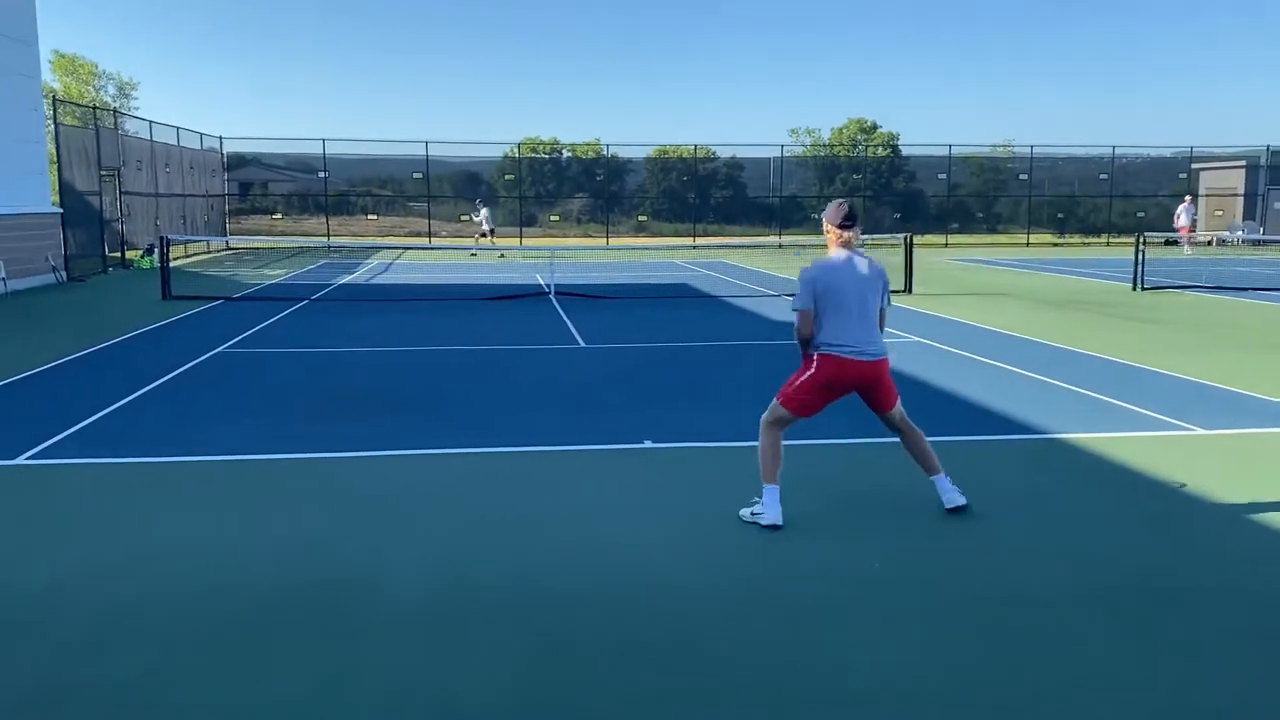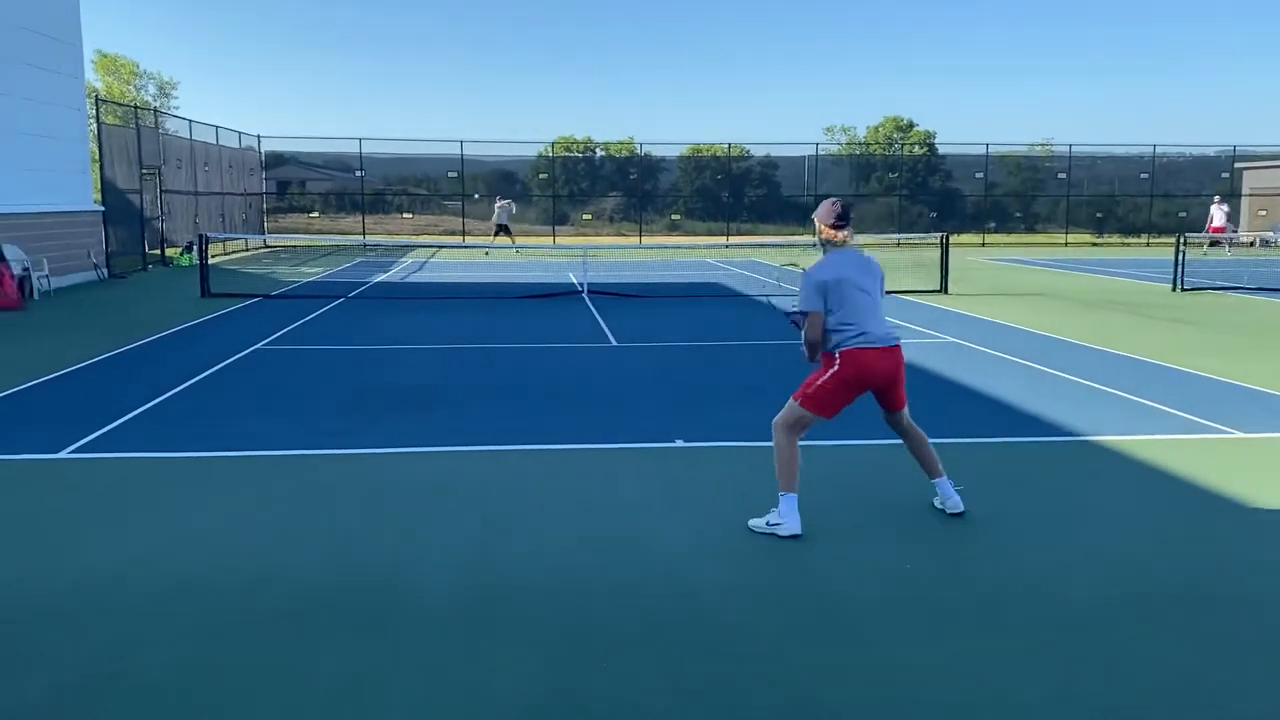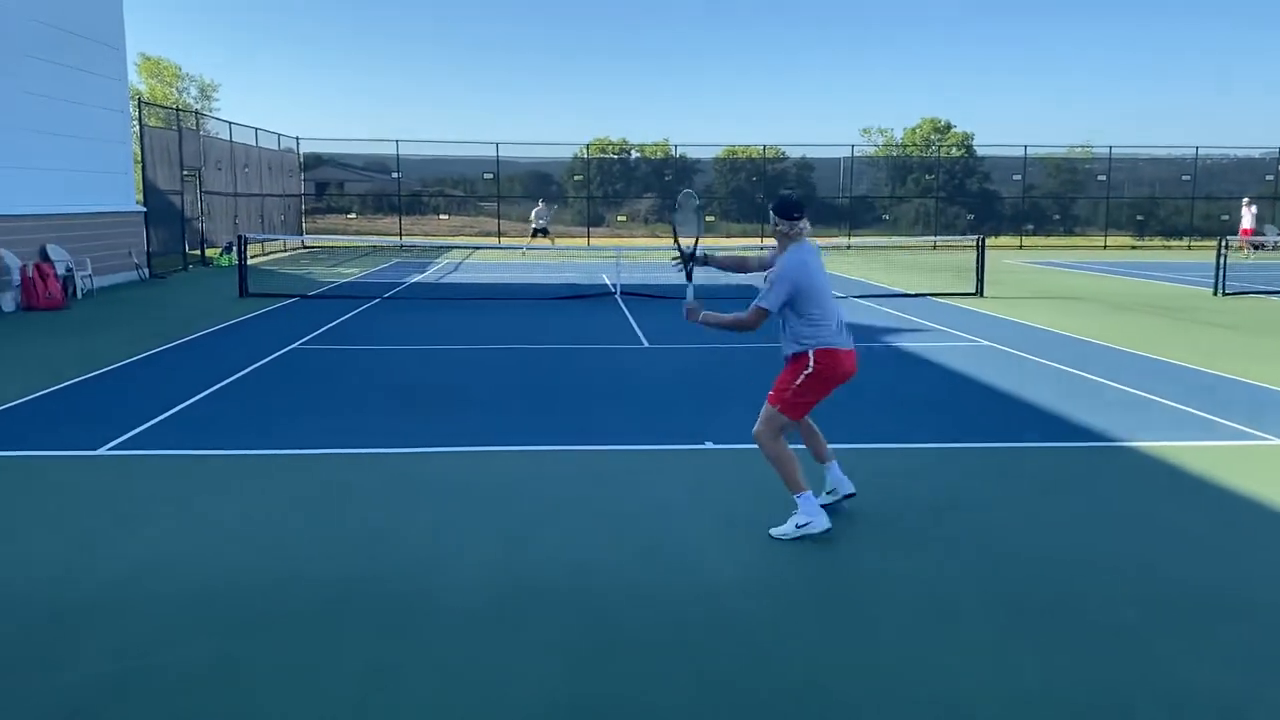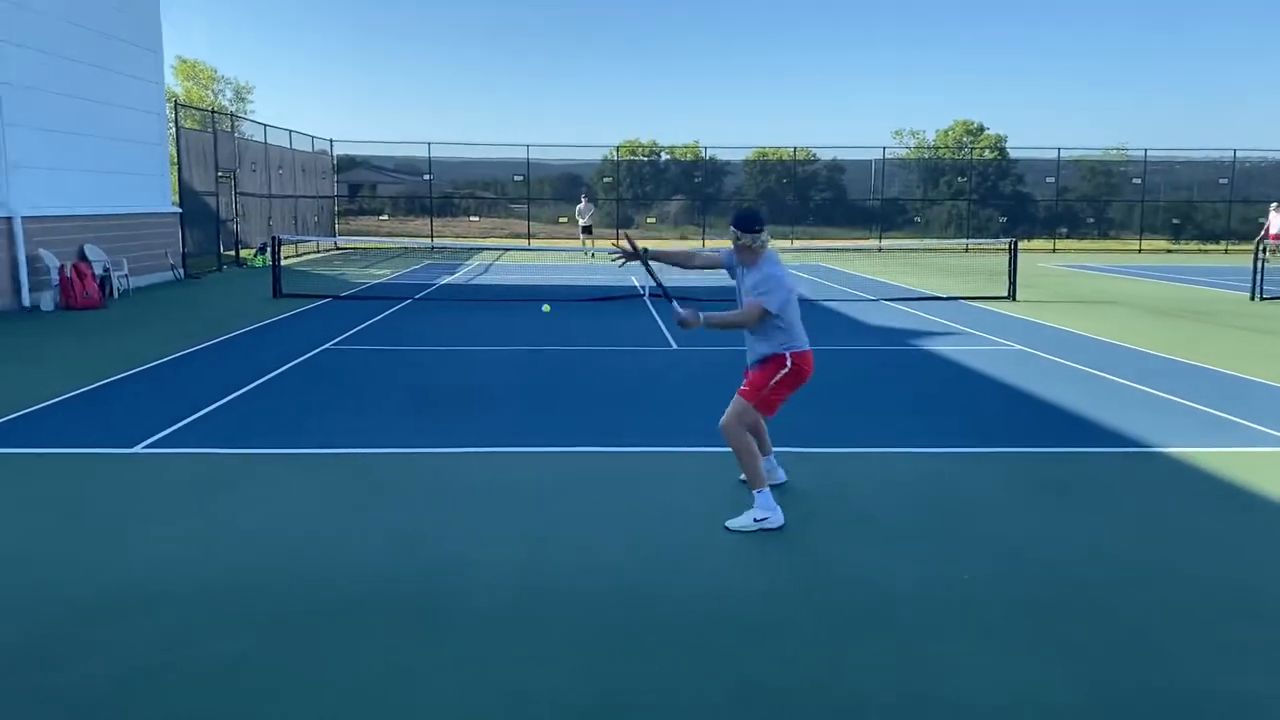
dt=0.4s
person 1, frame 1
left shoulder: (814, 271)
right shoulder: (876, 269)
left elbow: (804, 330)
left wrist: (807, 353)
left hip: (830, 364)
right hip: (873, 362)
left knee: (771, 423)
right knee: (903, 426)
left ankle: (769, 506)
right ankle: (948, 492)
person 1, frame 2
left shoulder: (817, 273)
right shoulder: (871, 264)
left elbow: (815, 338)
left wrist: (811, 353)
right wrist: (808, 316)
left hip: (853, 359)
right hip: (889, 355)
left knee: (785, 427)
right knee: (904, 426)
left ankle: (786, 515)
right ankle: (948, 495)
person 1, frame 3
left shoulder: (788, 269)
right shoulder: (805, 250)
left elbow: (750, 321)
right elbow: (753, 263)
left wrist: (701, 318)
right wrist: (704, 259)
left hip: (821, 358)
right hip: (837, 355)
left knee: (766, 434)
right knee: (794, 417)
left ankle: (810, 514)
right ankle: (838, 481)
person 1, frame 4
left shoulder: (770, 276)
right shoulder: (742, 258)
left elbow: (749, 317)
right elbow: (696, 260)
left wrist: (701, 319)
right wrist: (643, 253)
left hip: (789, 360)
right hip: (775, 357)
left knee: (731, 426)
right knee: (744, 409)
left ankle: (765, 508)
right ankle: (770, 469)
